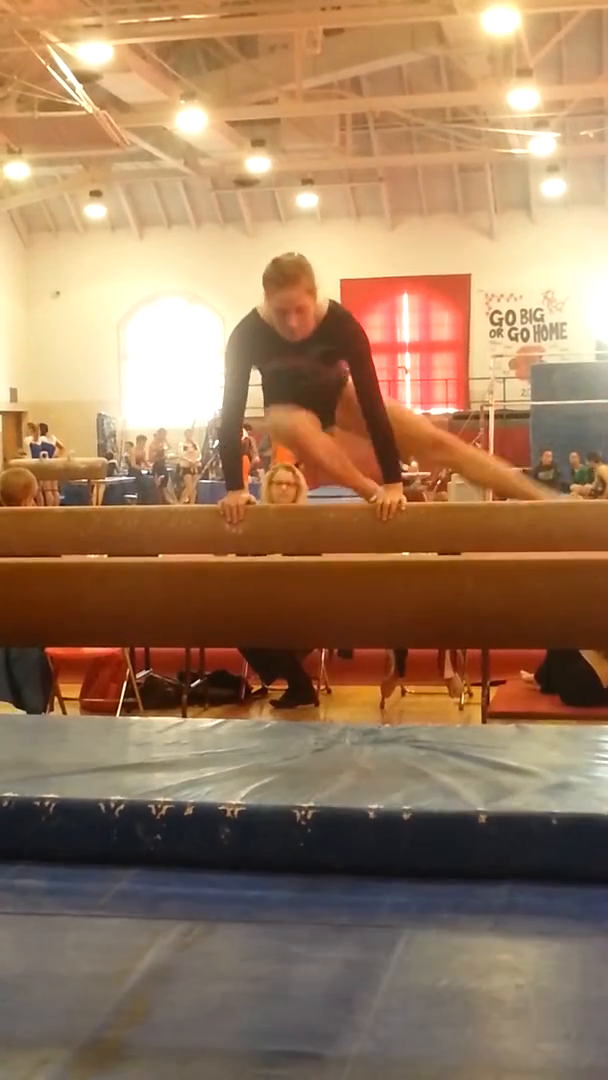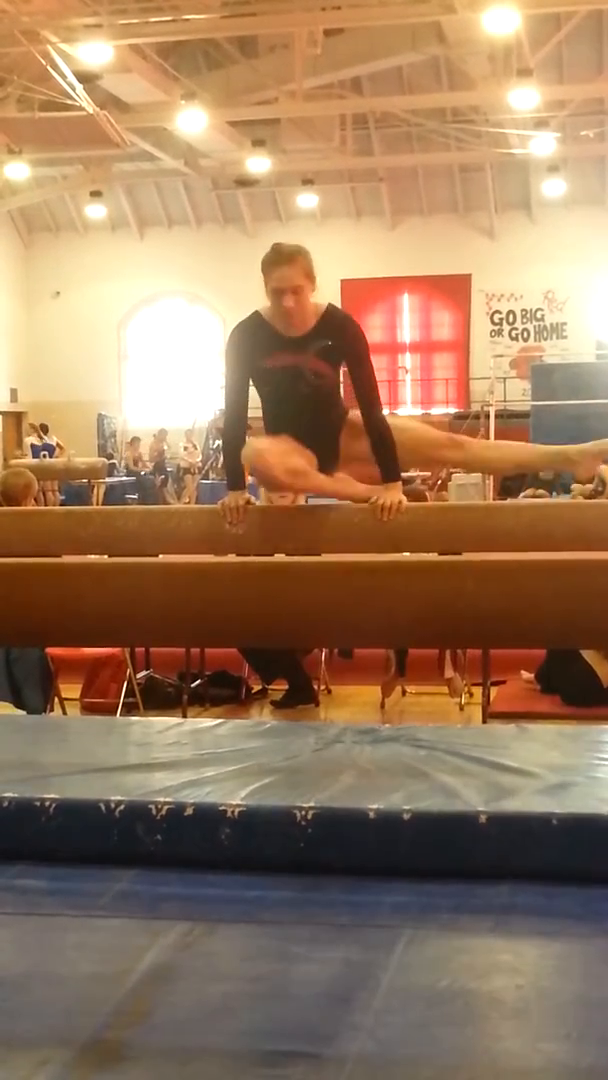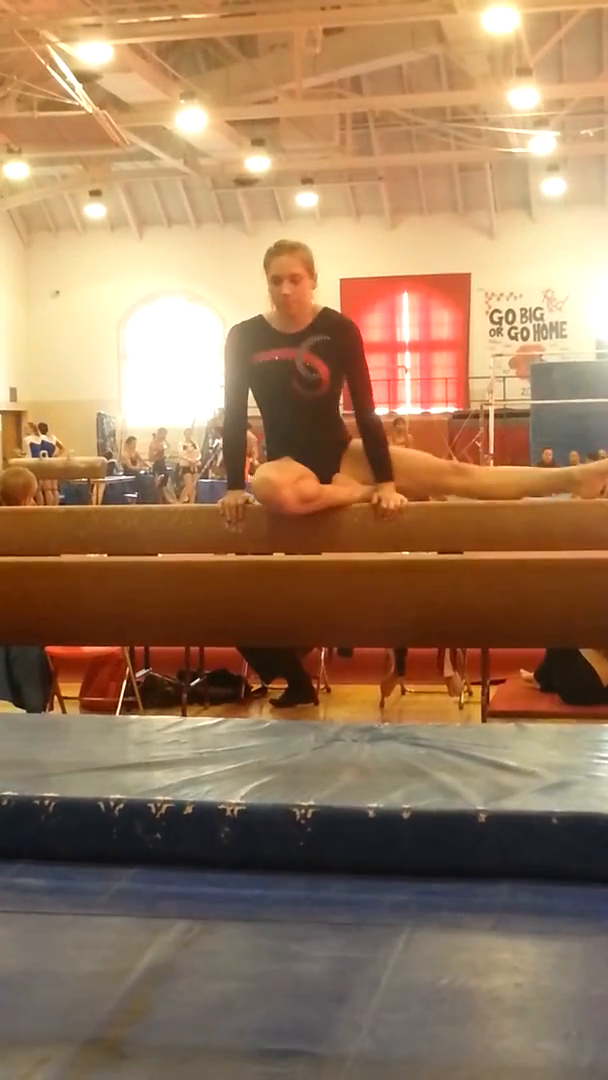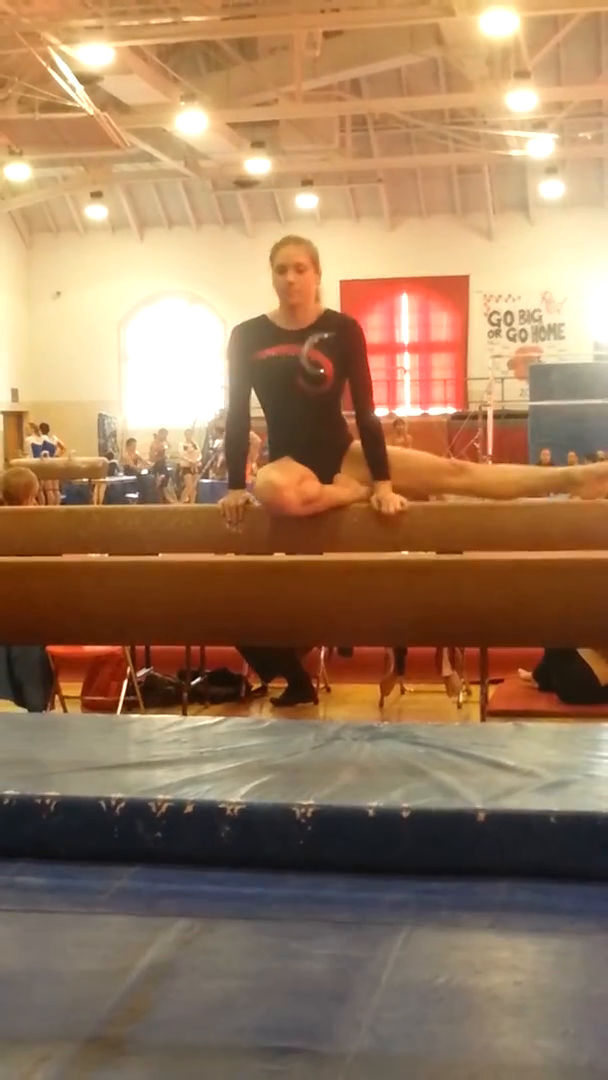
dt=0.2s
person 1, frame 1
left shoulder: (340, 322)
right shoulder: (248, 336)
left elbow: (371, 403)
right elbow: (231, 412)
left wrist: (393, 483)
right wrist: (234, 487)
left hip: (336, 395)
right hip: (289, 407)
left knee: (435, 441)
right knee: (294, 429)
left ankle: (540, 499)
right ankle: (374, 493)
person 1, frame 2
left shoulder: (340, 326)
right shoulder: (247, 336)
left elbow: (371, 406)
right elbow: (234, 415)
left wrist: (392, 481)
right wrist: (235, 489)
left hip: (340, 430)
right hip: (291, 442)
left knee: (448, 445)
right knee: (256, 458)
left ankle: (570, 456)
right ankle: (361, 491)
person 1, frame 3
left shoulder: (339, 329)
right shoulder: (244, 338)
left elbow: (365, 411)
right elbow: (233, 416)
left wrist: (388, 482)
right wrist: (235, 487)
left hip: (341, 451)
right hip: (291, 462)
left knee: (454, 473)
right knee: (271, 488)
left ankle: (574, 477)
right ankle: (360, 493)
person 1, frame 4
left shoulder: (343, 330)
right shoulder: (247, 337)
left elbow: (365, 411)
right elbow: (237, 415)
left wrist: (383, 481)
right wrist: (235, 486)
left hip: (342, 452)
right hip: (290, 461)
left knee: (454, 472)
right knee: (272, 490)
left ankle: (573, 478)
right ankle: (356, 492)
